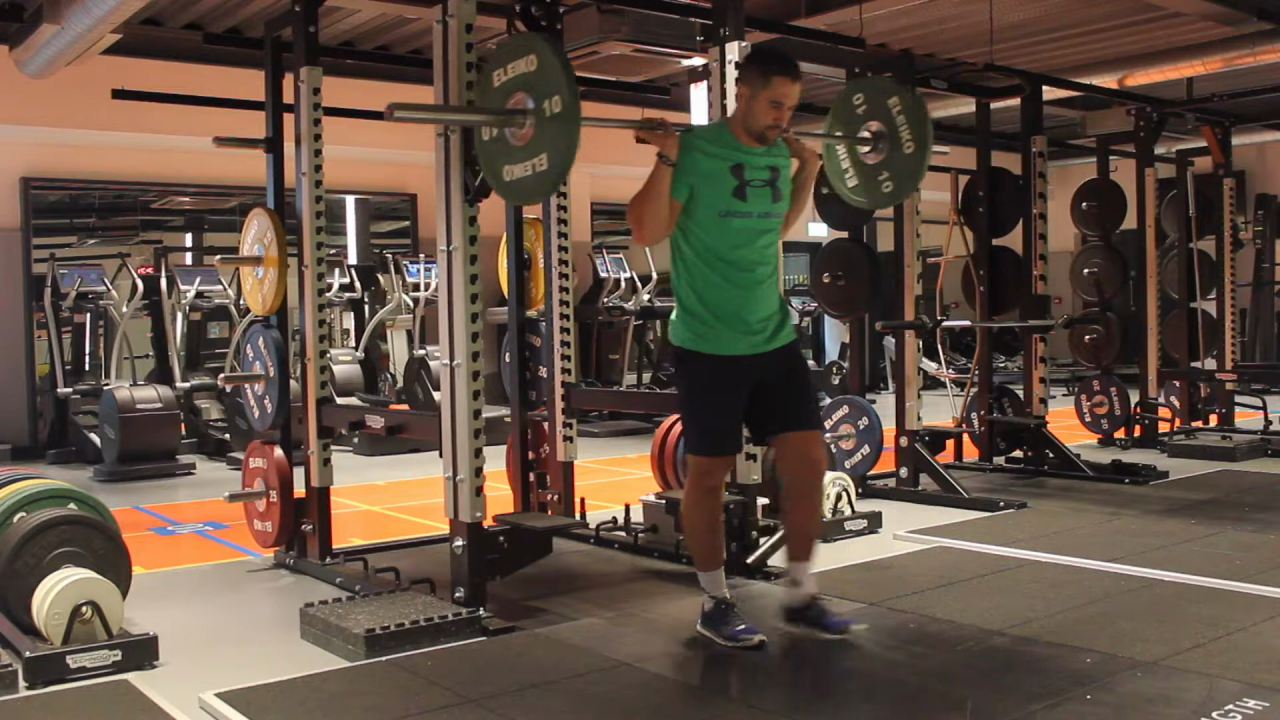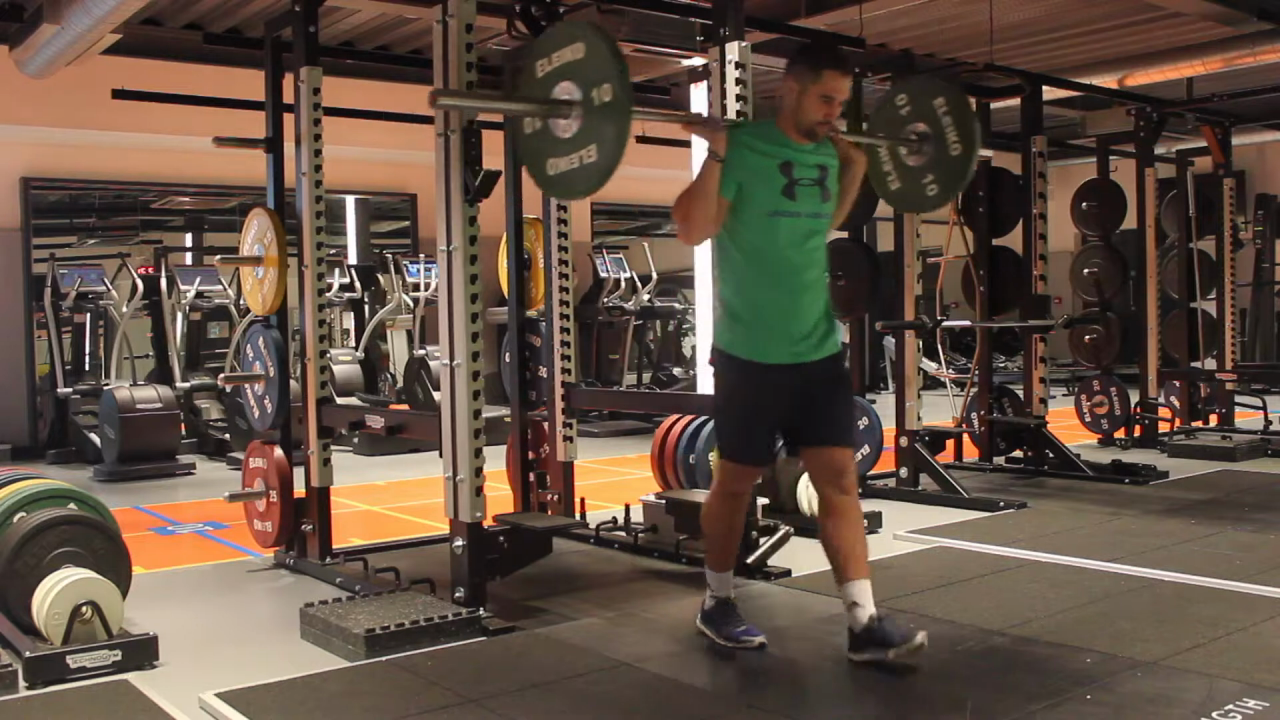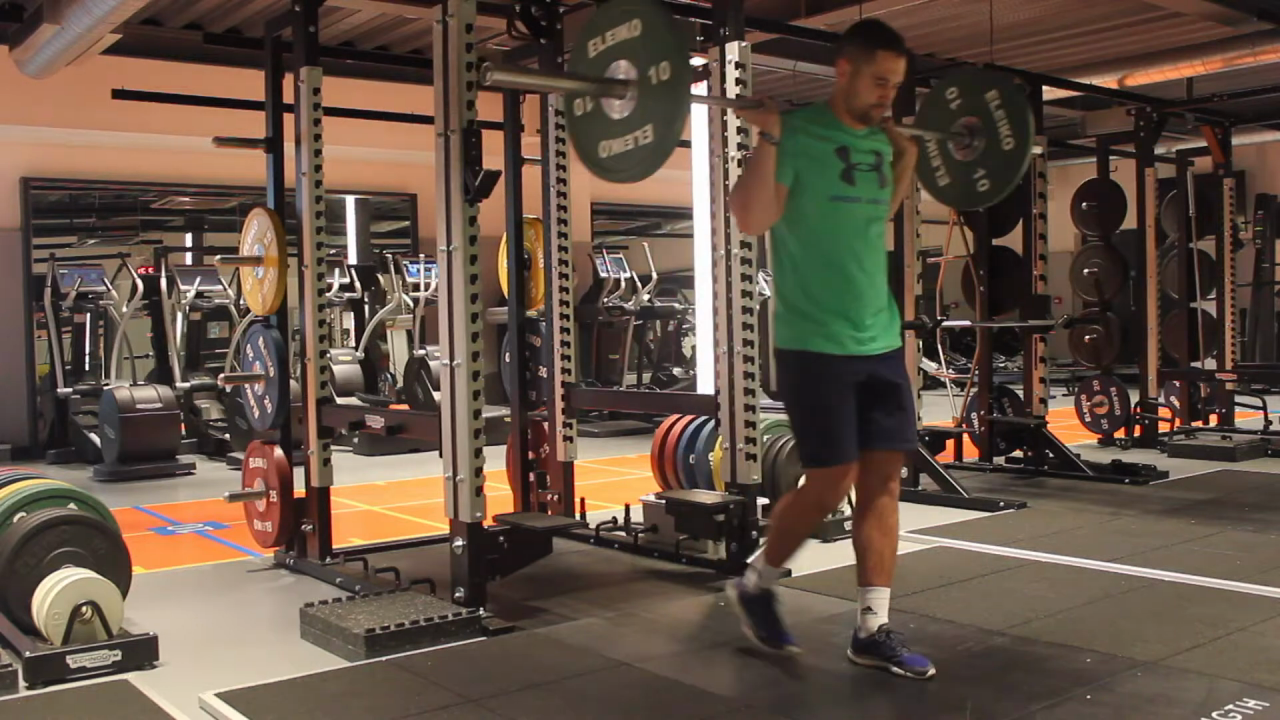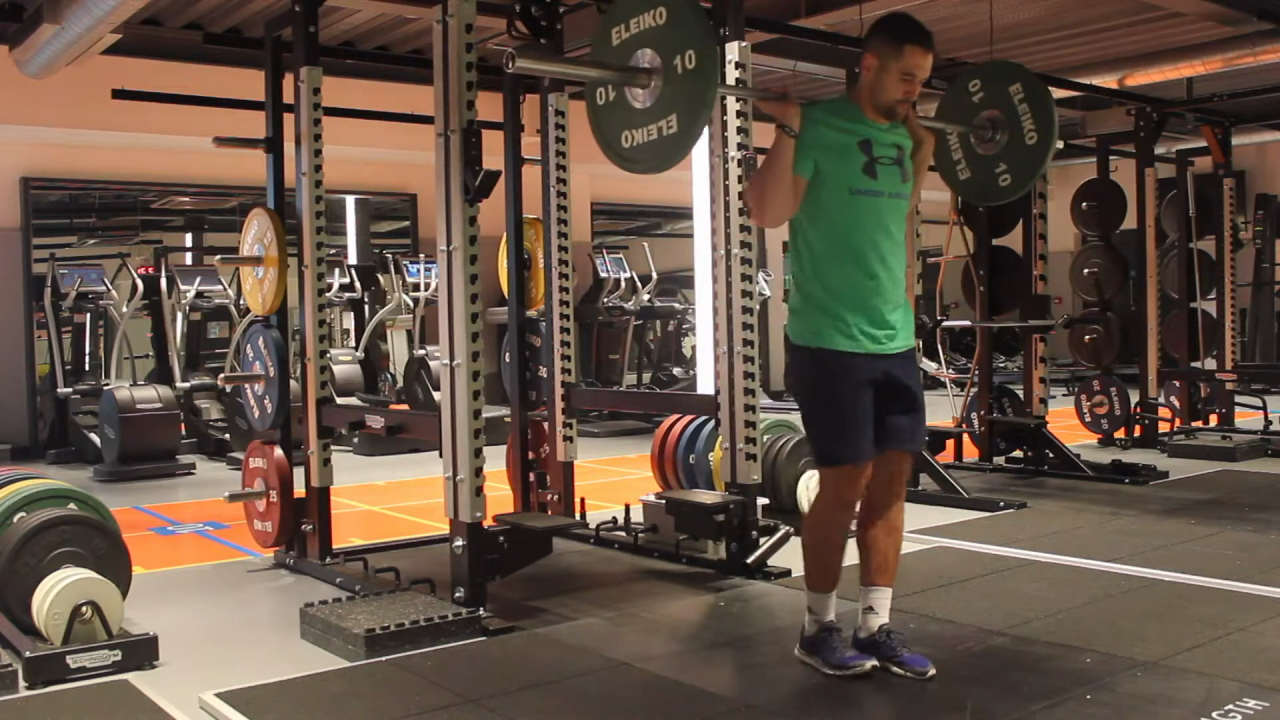
dt=0.3s
person 1, frame 1
left shoulder: (778, 156)
right shoulder: (696, 150)
right elbow: (648, 230)
left wrist: (808, 167)
right wrist: (666, 158)
left hip: (774, 339)
right hip: (709, 346)
left knee: (807, 460)
right knee: (709, 474)
left ankle: (801, 595)
right ankle: (715, 603)
person 1, frame 2
left shoulder: (826, 154)
right shoulder: (744, 147)
right elbow: (694, 229)
left wrist: (853, 168)
right wrist: (715, 153)
left hip: (818, 348)
right hip: (751, 353)
left knee: (840, 477)
right knee: (737, 481)
left ankle: (865, 623)
right ankle: (717, 603)
person 1, frame 3
left shoulder: (878, 143)
right shoulder: (799, 134)
right elbow: (752, 219)
left wrist: (906, 158)
right wrist: (768, 137)
left hip: (879, 341)
right hip: (813, 345)
left knee: (883, 481)
right knee: (830, 483)
left ankle: (874, 628)
right ankle: (757, 584)
person 1, frame 4
left shoulder: (898, 135)
right shoulder: (820, 126)
right elbow: (769, 212)
left wrist: (924, 149)
right wrist: (788, 128)
left hip: (895, 339)
right hip: (830, 342)
left knee: (889, 485)
right knee: (843, 485)
left ankle: (875, 628)
right ankle: (818, 628)
